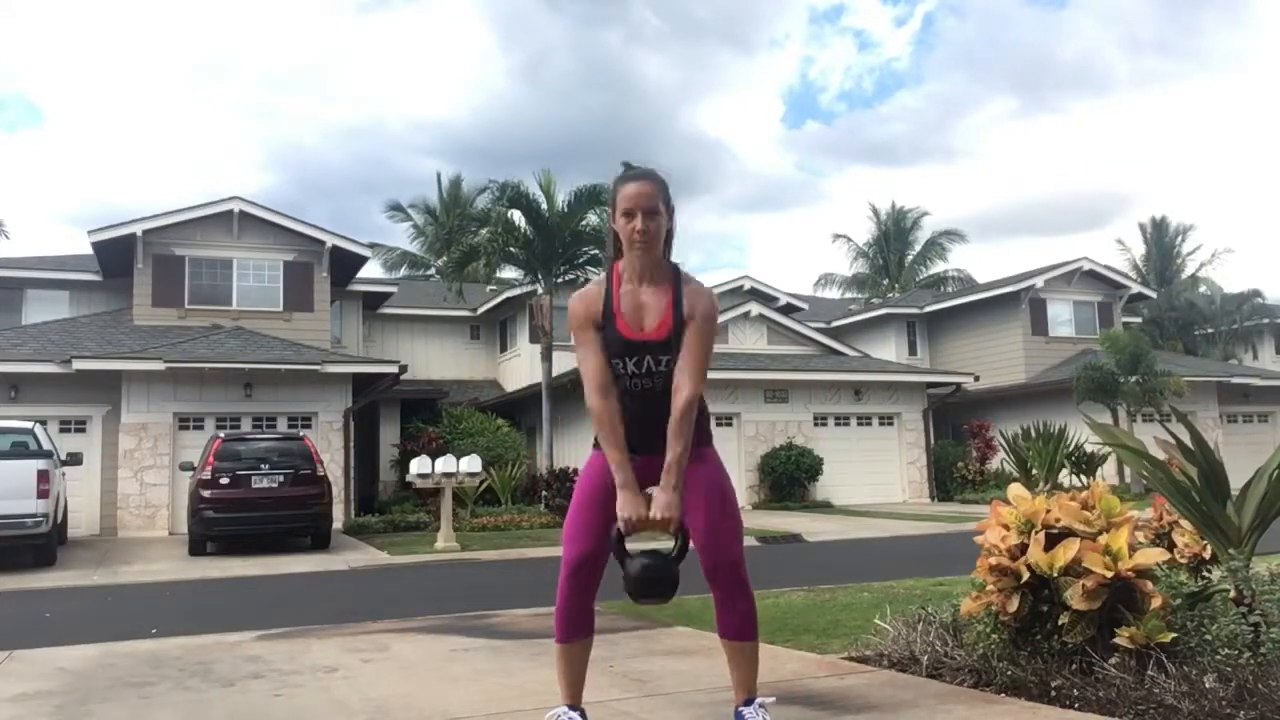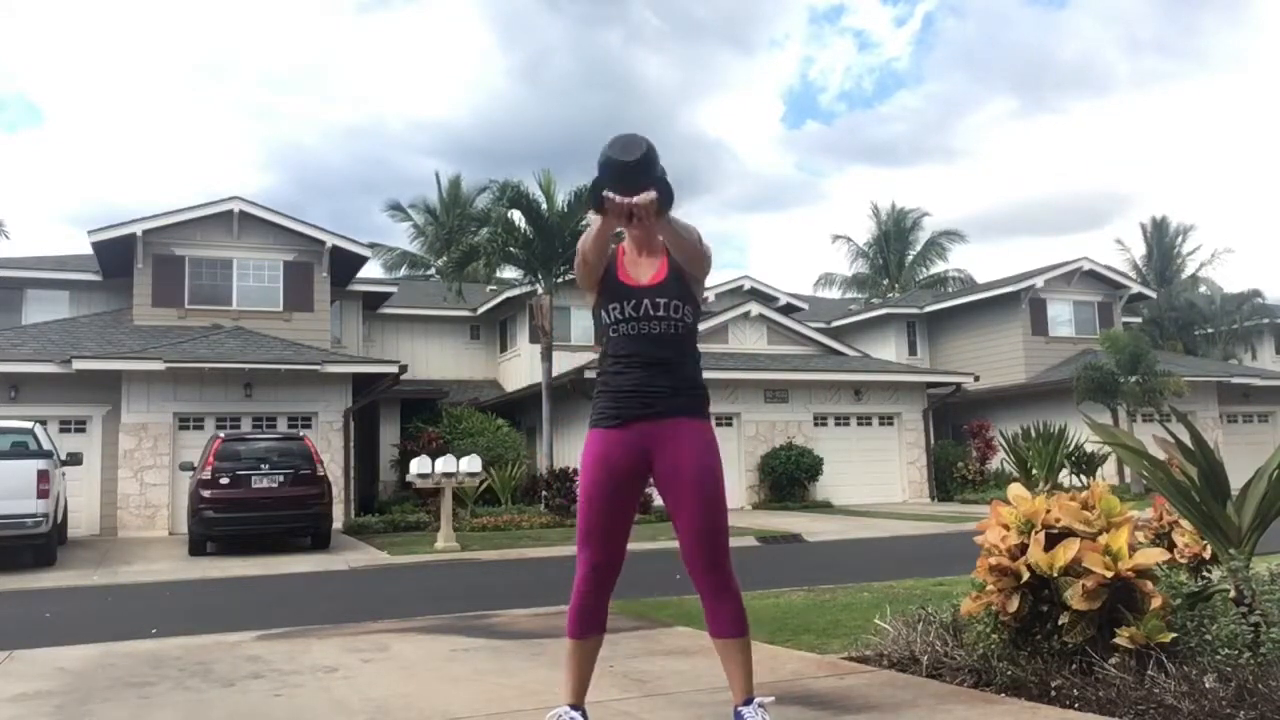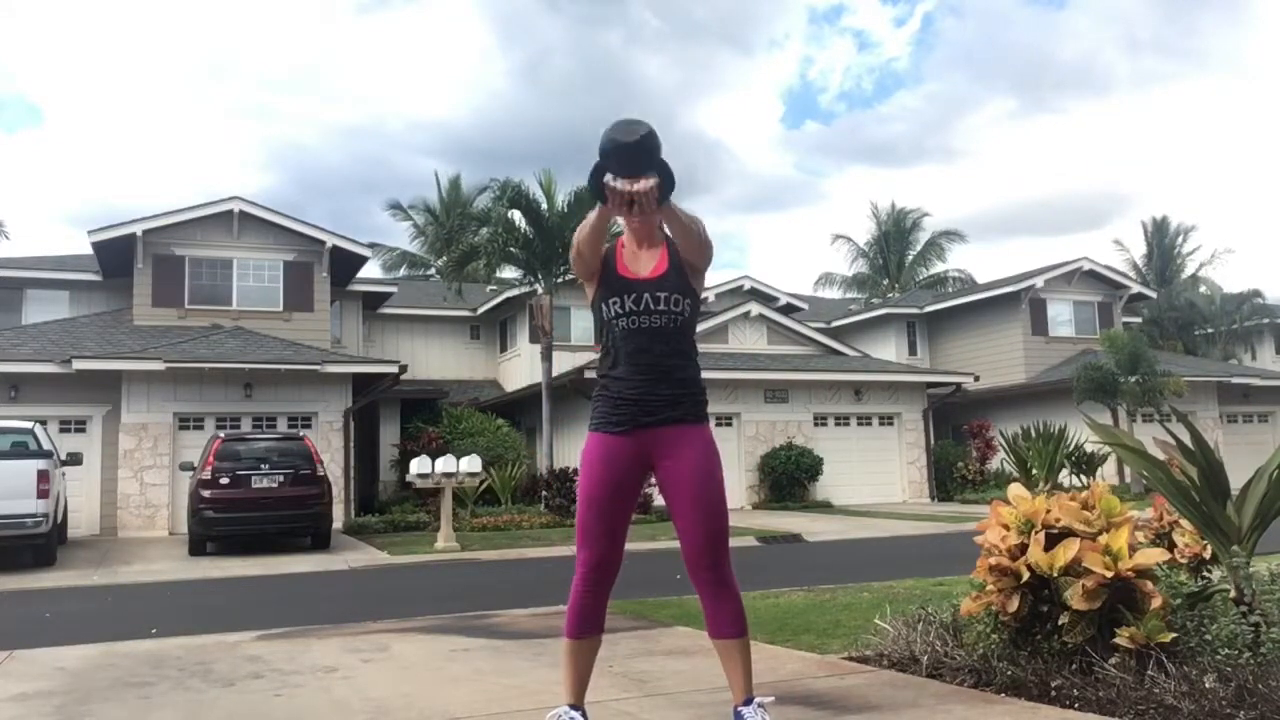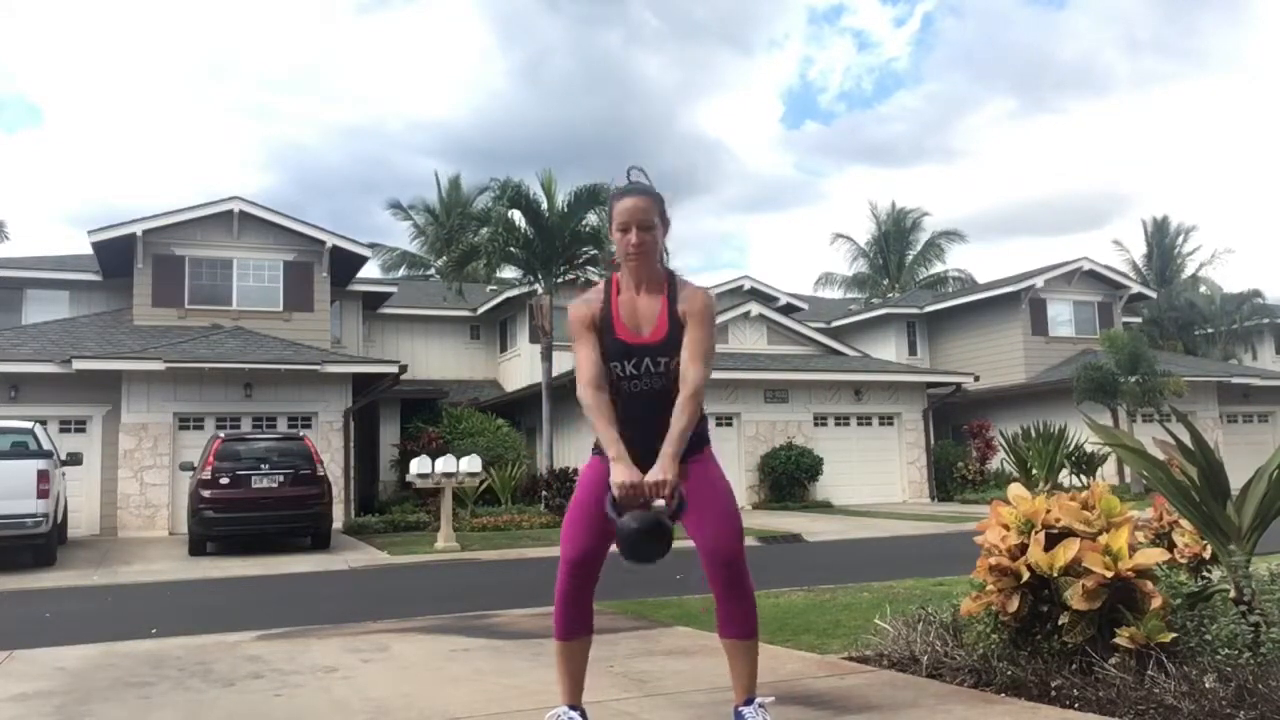
dt=0.3s
person 1, frame 1
left shoulder: (695, 298)
right shoulder: (588, 302)
left elbow: (686, 396)
right elbow: (600, 399)
left wrist: (671, 487)
right wrist: (626, 487)
left hip: (688, 448)
right hip: (615, 452)
left knee: (727, 569)
right knee: (577, 567)
person 1, frame 2
left shoulder: (688, 262)
right shoulder: (599, 266)
left elbow: (692, 244)
right elbow: (587, 252)
left wrist: (658, 213)
right wrist: (608, 215)
left hip: (682, 422)
right hip: (614, 425)
left knee: (710, 565)
right knee: (595, 567)
person 1, frame 3
left shoulder: (687, 259)
right shoulder: (599, 263)
left elbow: (697, 237)
right elbow: (582, 244)
left wrist: (658, 200)
right wrist: (608, 202)
left hip: (682, 425)
right hip: (614, 427)
left knee: (711, 567)
right knee: (593, 569)
person 1, frame 4
left shoulder: (693, 301)
right shoulder: (588, 306)
left elbow: (693, 385)
right elbow: (590, 388)
left wrist: (670, 459)
right wrist: (618, 460)
left hip: (686, 454)
right hip: (613, 455)
left knee: (727, 561)
right knee: (575, 564)
